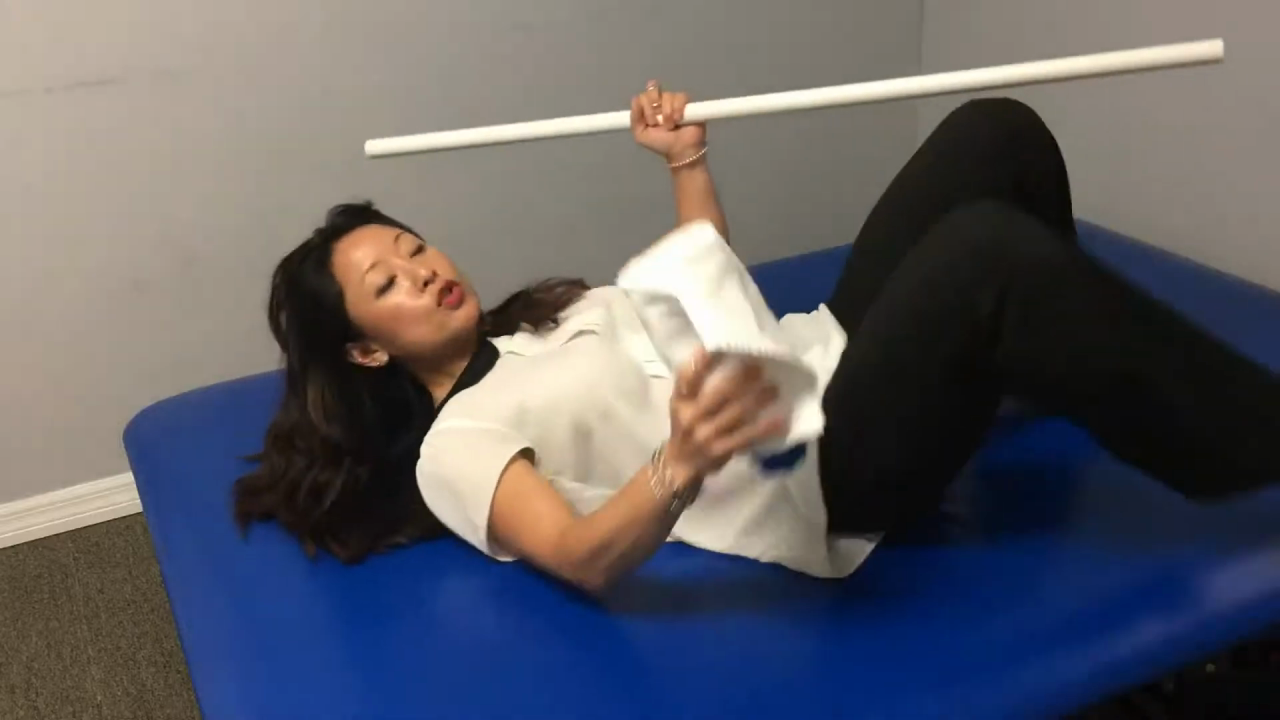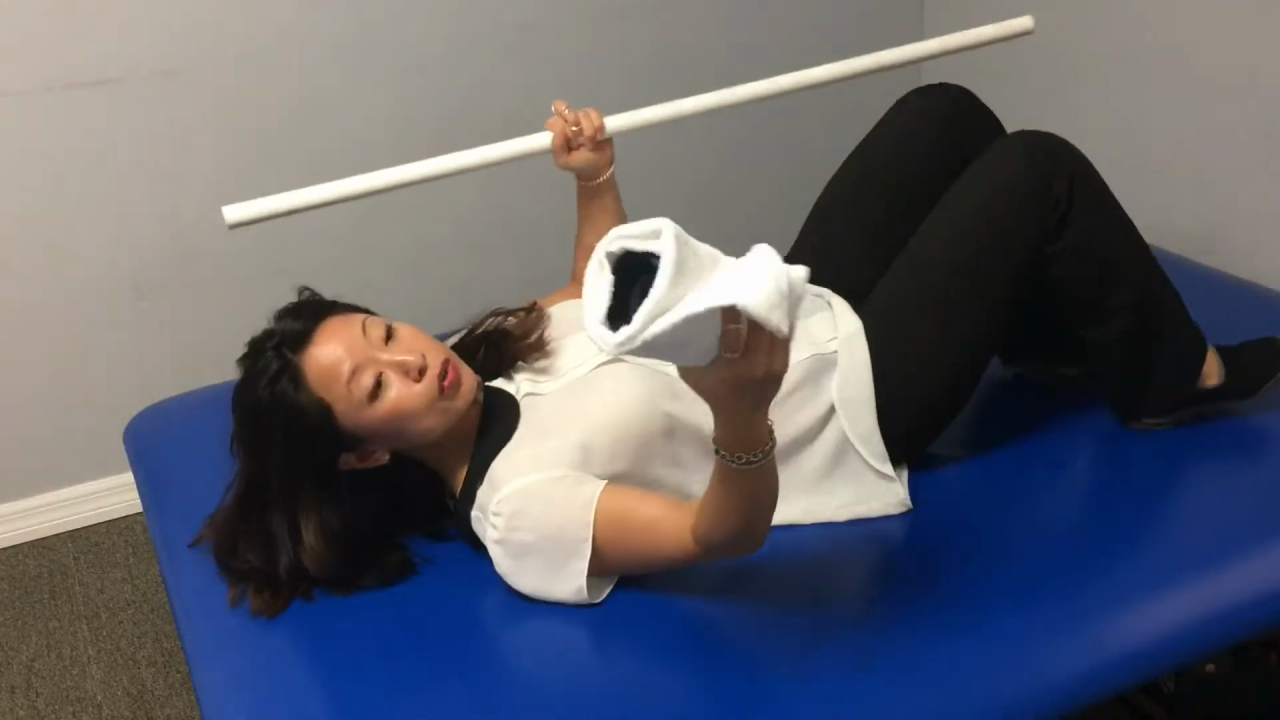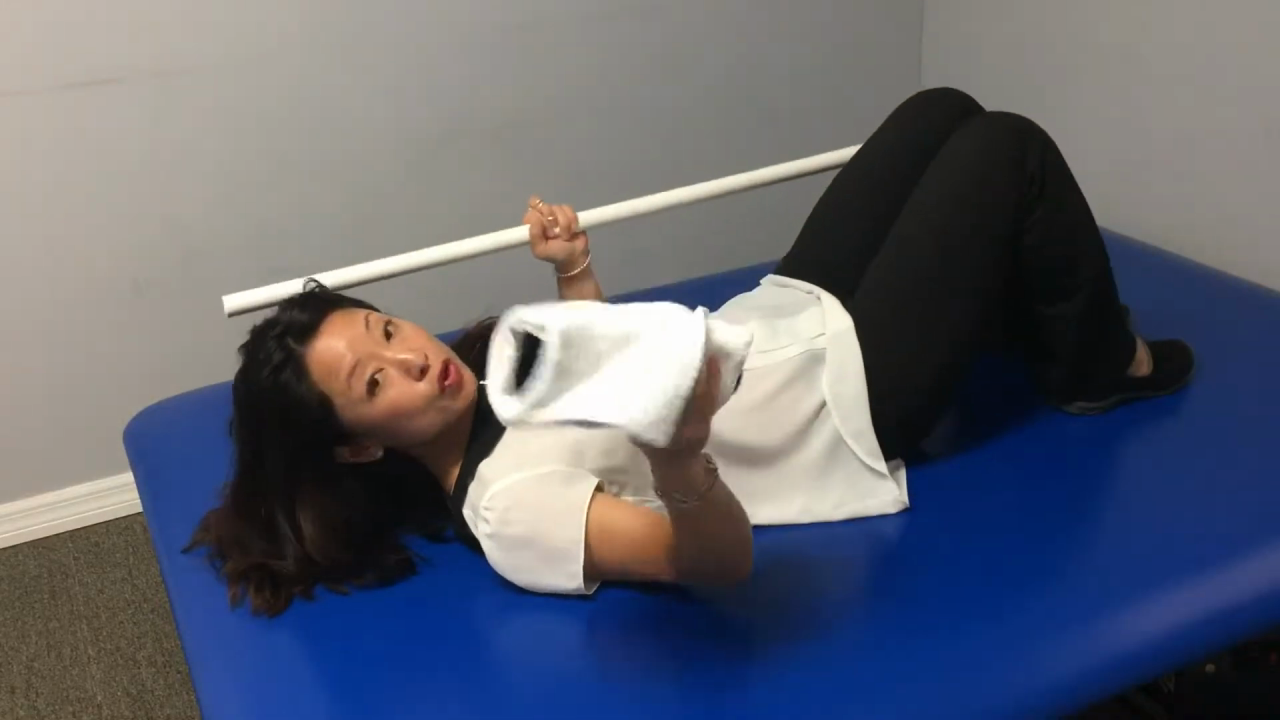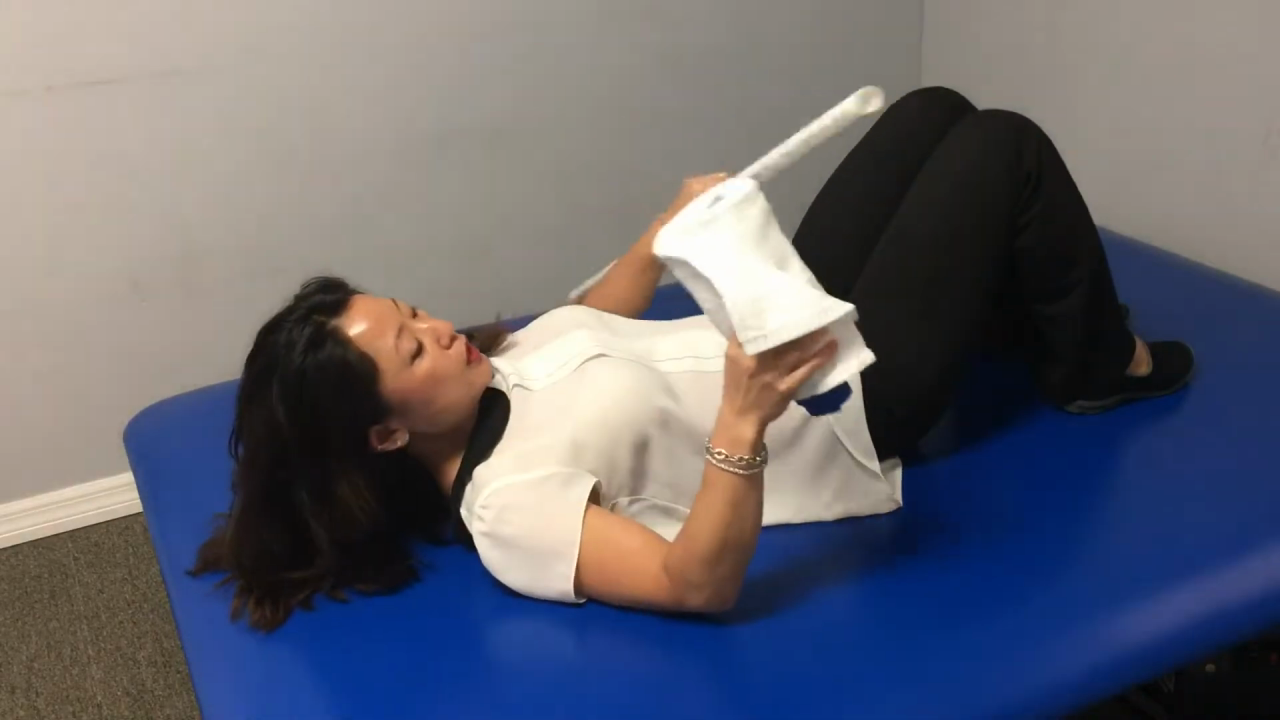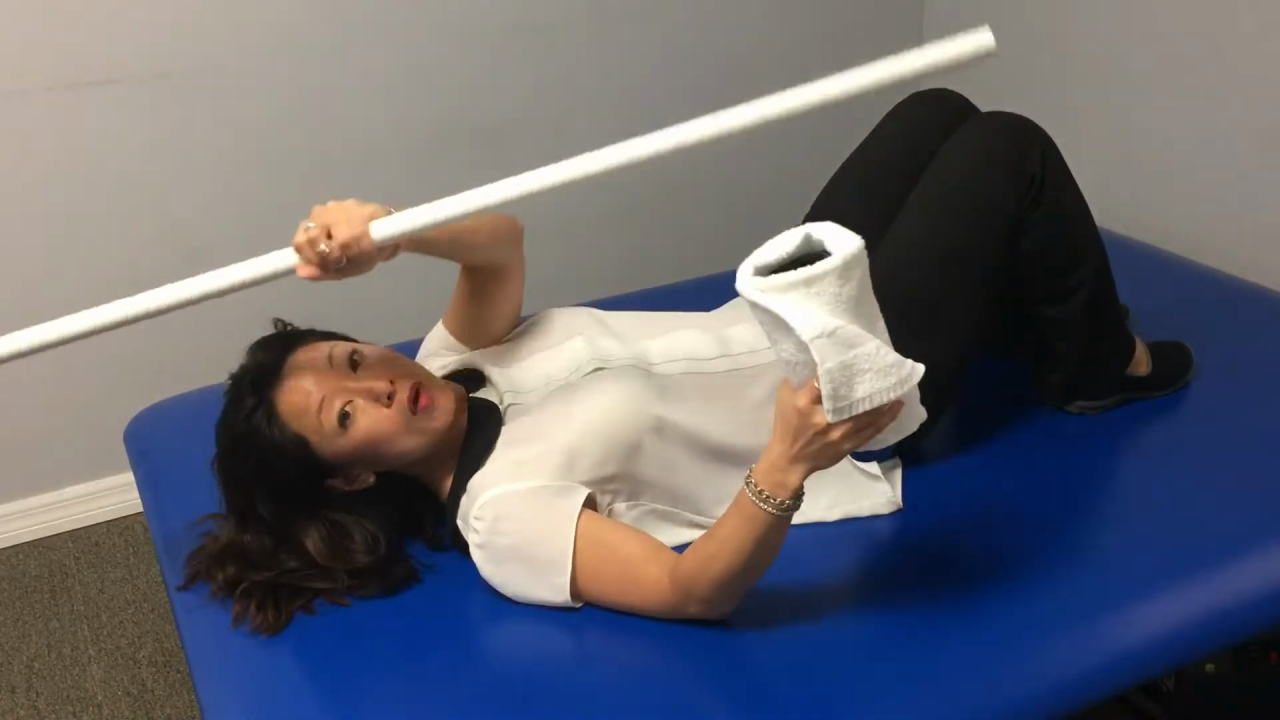
dt=1s
person 1, frame 1
left shoulder: (537, 313)
right shoulder: (451, 449)
right elbow: (584, 556)
left wrist: (686, 162)
right wrist: (683, 464)
left hip: (835, 357)
right hip: (830, 480)
left knee: (998, 133)
right knee: (986, 250)
left ankle: (1062, 368)
person 1, frame 2
left shoulder: (484, 355)
right shoulder: (515, 512)
left elbow: (596, 292)
right elbow: (725, 533)
left wrist: (596, 181)
right wrist: (741, 414)
left hip: (805, 316)
right hip: (863, 398)
left knee: (945, 112)
right knee: (1039, 170)
left ankle: (1052, 332)
right ankle: (1166, 377)
person 1, frame 3
left shoulder: (491, 361)
right shoulder: (510, 509)
right elbow: (721, 554)
left wrist: (573, 274)
right wrist: (677, 450)
left hip: (789, 313)
right hip: (859, 392)
left knee: (945, 115)
right knee: (1010, 149)
left ankle: (1039, 322)
right ankle: (1096, 368)
person 1, frame 4
left shoulder: (483, 371)
right shoulder: (505, 509)
right elbow: (696, 587)
left wrist: (668, 231)
right wrist: (743, 420)
left hip: (801, 321)
right hip: (855, 395)
left knee: (933, 110)
right knee: (1006, 146)
left ankle: (1038, 326)
right ankle: (1097, 368)
person 1, frame 5
left shoulder: (453, 367)
right shoulder: (500, 521)
left elbow: (499, 242)
right elbow: (694, 591)
left wrist: (383, 229)
right wrist: (786, 468)
left knee: (945, 111)
right knee: (1008, 150)
left ankle: (1039, 324)
right ankle: (1099, 366)
